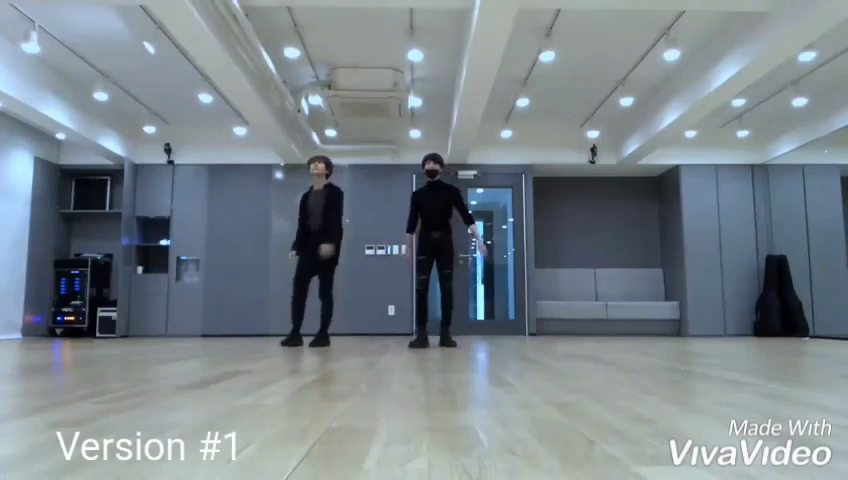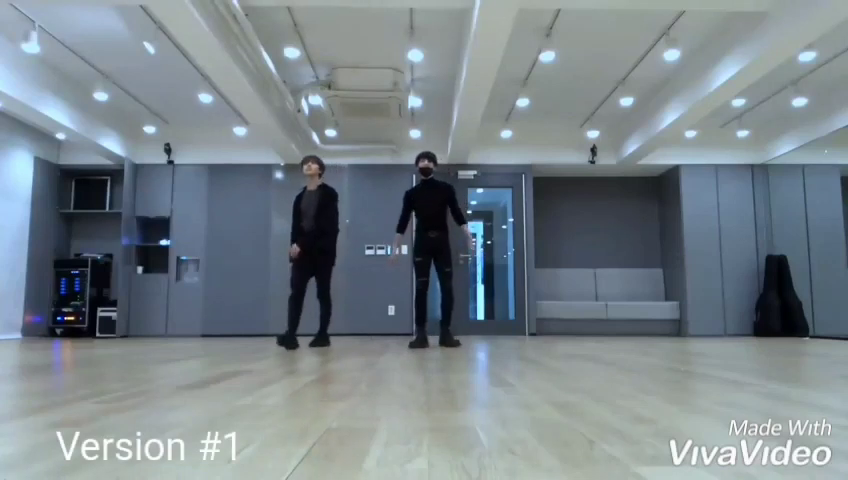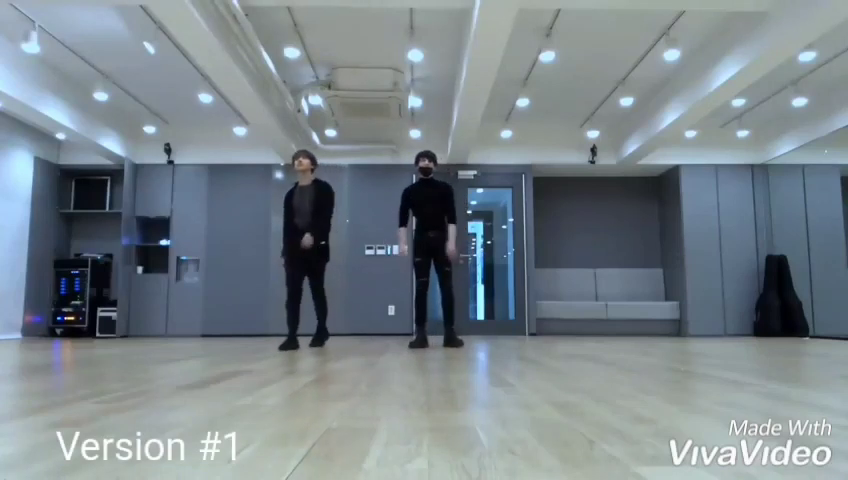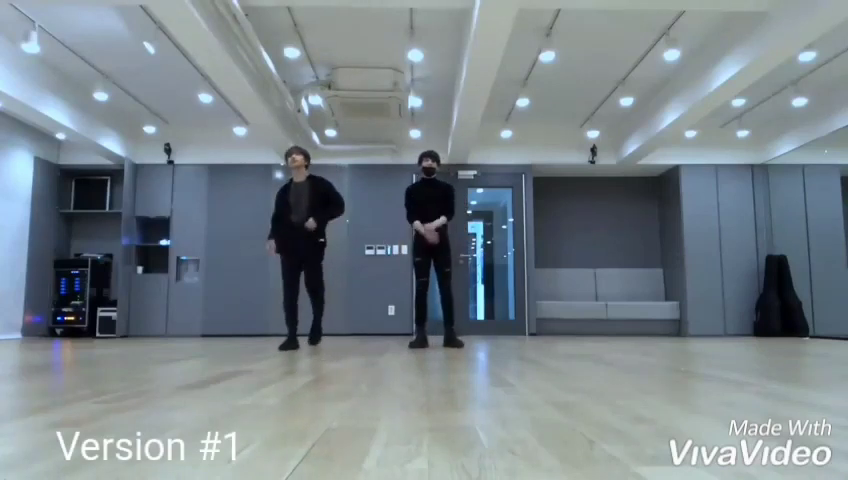
dt=0.2s
person 1, frame 1
left shoulder: (335, 193)
right shoulder: (306, 196)
left elbow: (335, 219)
right elbow: (302, 225)
left wrist: (331, 242)
right wrist: (296, 247)
left hip: (325, 248)
right hip: (308, 246)
left knee: (325, 292)
right knee: (299, 287)
left ankle: (323, 334)
right ankle: (295, 333)
person 1, frame 2
left shoulder: (328, 194)
right shoulder: (299, 198)
left elbow: (325, 223)
right elbow: (296, 226)
left wrist: (301, 244)
right wrist: (294, 248)
left hip: (322, 249)
right hip: (302, 251)
left knee: (323, 292)
right knee: (296, 290)
left ankle: (323, 334)
right ankle: (290, 335)
person 1, frame 3
left shoulder: (323, 189)
right shoulder: (290, 194)
left elbow: (325, 217)
right elbow: (287, 224)
left wrist: (313, 235)
right wrist: (285, 250)
left hip: (316, 247)
right hip: (295, 248)
left knee: (317, 290)
right knee: (293, 291)
left ankle: (321, 330)
right ankle: (292, 337)
person 1, frame 4
left shoulder: (320, 184)
right shoulder: (284, 191)
left elbow: (338, 206)
right elbow: (277, 218)
left wrist: (318, 219)
right wrist: (273, 237)
left hip: (312, 242)
right hip: (289, 244)
left knee: (314, 286)
right knee: (289, 290)
left ankle: (316, 324)
right ankle: (292, 336)
person 2, frame 1
left shoulder: (451, 191)
right shoulder: (418, 194)
left elbow: (466, 215)
right elbow: (412, 222)
left wrist: (479, 239)
right wrist: (408, 249)
left hip: (445, 241)
right hip: (425, 242)
left knee: (446, 288)
right knee: (422, 287)
left ankle: (445, 333)
right ankle: (421, 334)
person 2, frame 2
left shoulder: (445, 189)
right shoulder: (411, 193)
left elbow: (458, 215)
right elbow: (403, 221)
left wrist: (469, 239)
right wrist: (396, 248)
left hip: (442, 240)
right hip: (422, 241)
left knee: (446, 286)
right knee: (421, 287)
left ankle: (445, 332)
right ankle: (421, 334)
person 2, frame 3
left shoulder: (445, 188)
right shoulder: (410, 191)
left elbow: (451, 217)
right elbow: (403, 219)
left wrist: (451, 240)
right wrist: (403, 243)
left hip: (441, 239)
right hip: (421, 240)
left knee: (446, 287)
right knee: (421, 287)
left ankle: (449, 333)
right ankle: (420, 334)
person 2, frame 4
left shoulder: (447, 189)
right shoulder: (412, 190)
left elbow: (449, 214)
right elbow: (411, 217)
left wrist: (434, 225)
right wrist: (424, 231)
left hip: (441, 240)
right hip: (421, 241)
left knee: (446, 287)
right knee: (421, 287)
left ankle: (450, 333)
right ankle: (420, 334)
